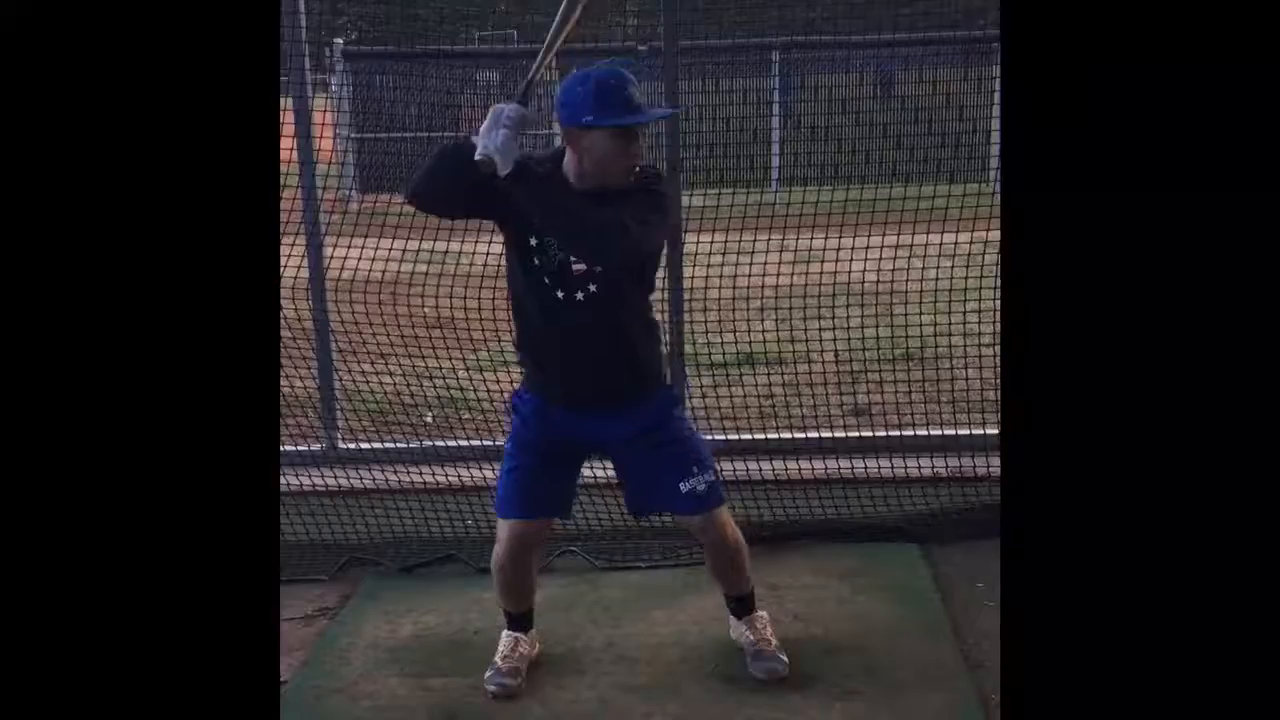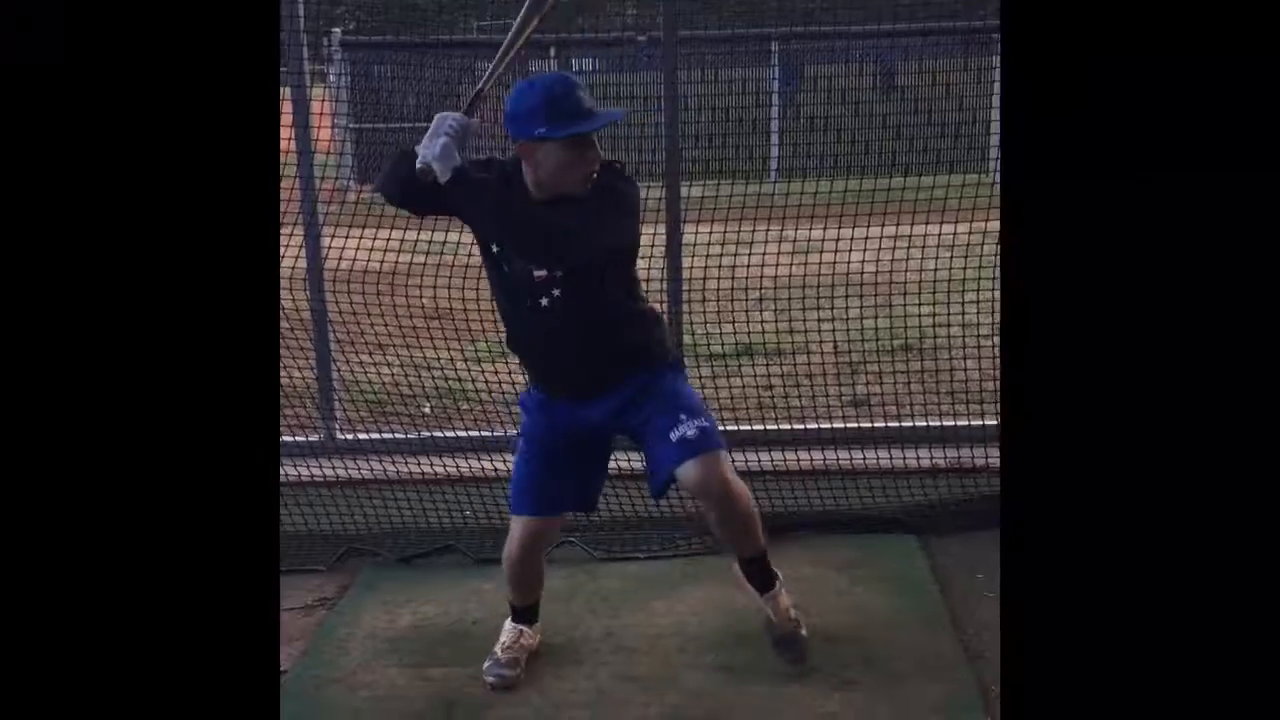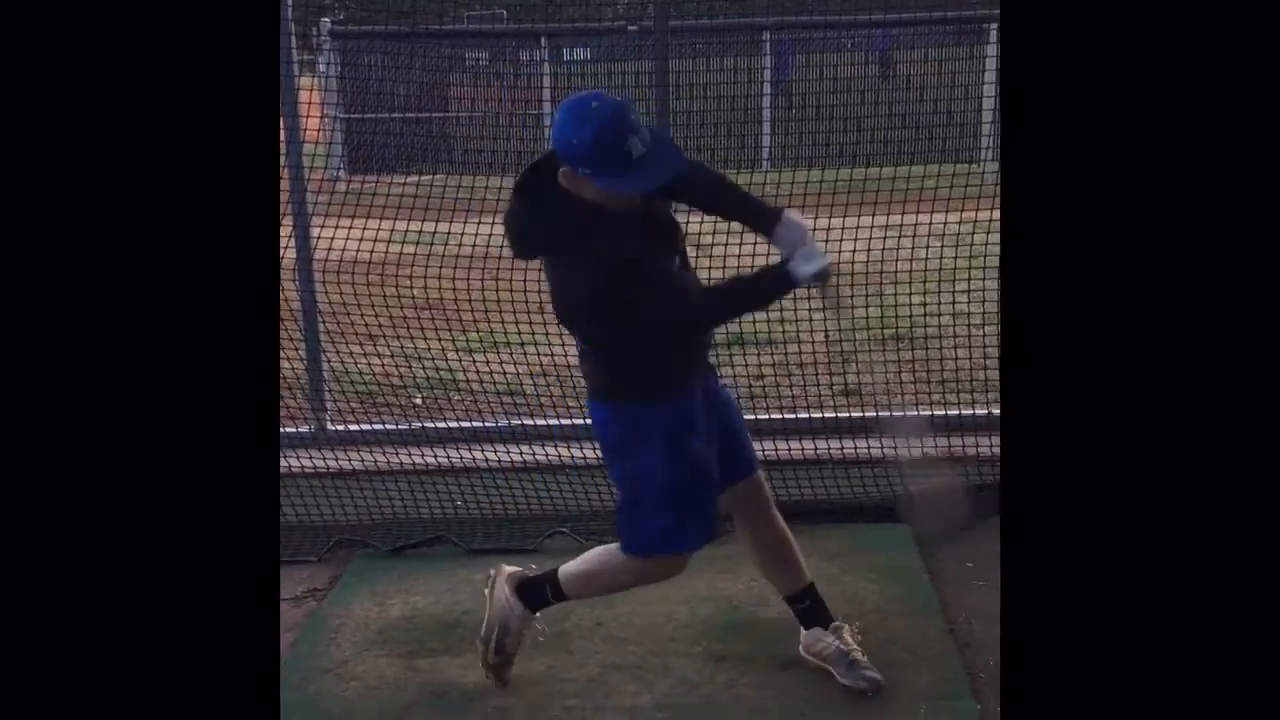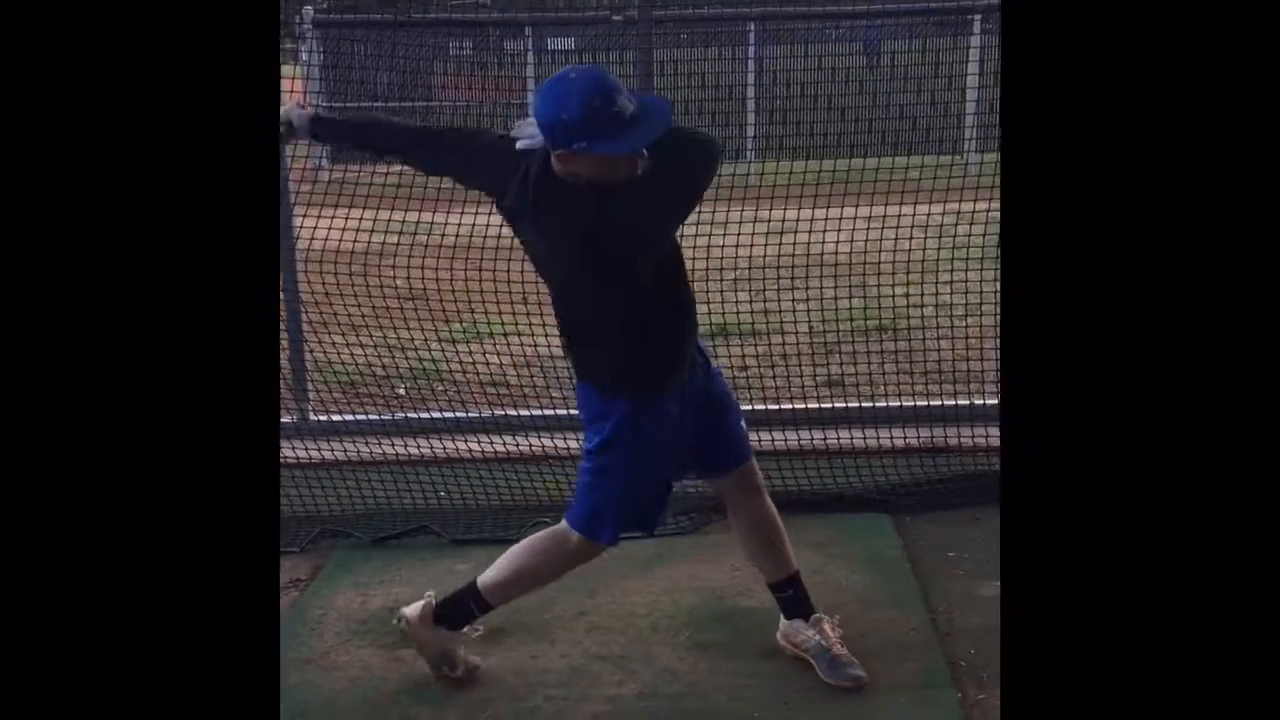
dt=0.4s
person 1, frame 1
left shoulder: (647, 194)
right shoulder: (519, 179)
left elbow: (611, 248)
right elbow: (422, 193)
left wrist: (516, 174)
right wrist: (480, 147)
left hip: (637, 398)
right hip: (548, 401)
left knee: (711, 522)
right knee: (516, 536)
left ankle: (747, 619)
right ankle: (518, 634)
person 1, frame 2
left shoulder: (614, 192)
right shoulder: (492, 181)
left elbow: (556, 245)
right elbow: (393, 188)
left wrist: (456, 180)
right wrist: (425, 157)
left hip: (642, 374)
right hip: (557, 394)
left knee: (713, 481)
right knee: (527, 534)
left ankle: (766, 587)
right ankle: (522, 625)
person 1, frame 3
left shoulder: (631, 178)
right shoulder: (576, 246)
left elbow: (687, 179)
right elbow: (688, 312)
left wrist: (777, 220)
right wrist: (787, 276)
left hip: (683, 374)
right hip: (640, 405)
left knee: (752, 501)
right knee: (658, 557)
left ankle: (821, 631)
right ankle: (522, 593)
person 1, frame 4
left shoulder: (516, 167)
right shoulder: (617, 220)
left elbow: (420, 143)
right elbow: (700, 152)
left wrist: (313, 122)
left hip: (678, 359)
right hip: (634, 392)
left knee: (742, 482)
right knee: (585, 535)
left ankle: (801, 622)
right ankle: (438, 619)
